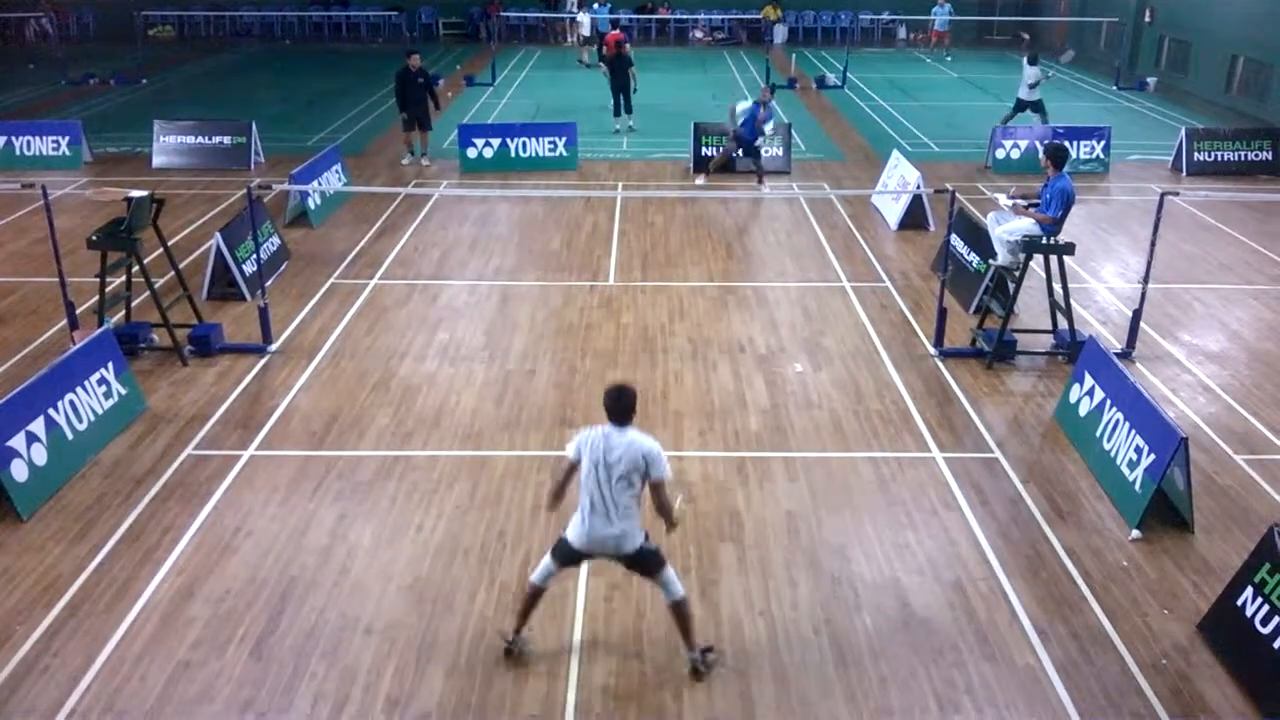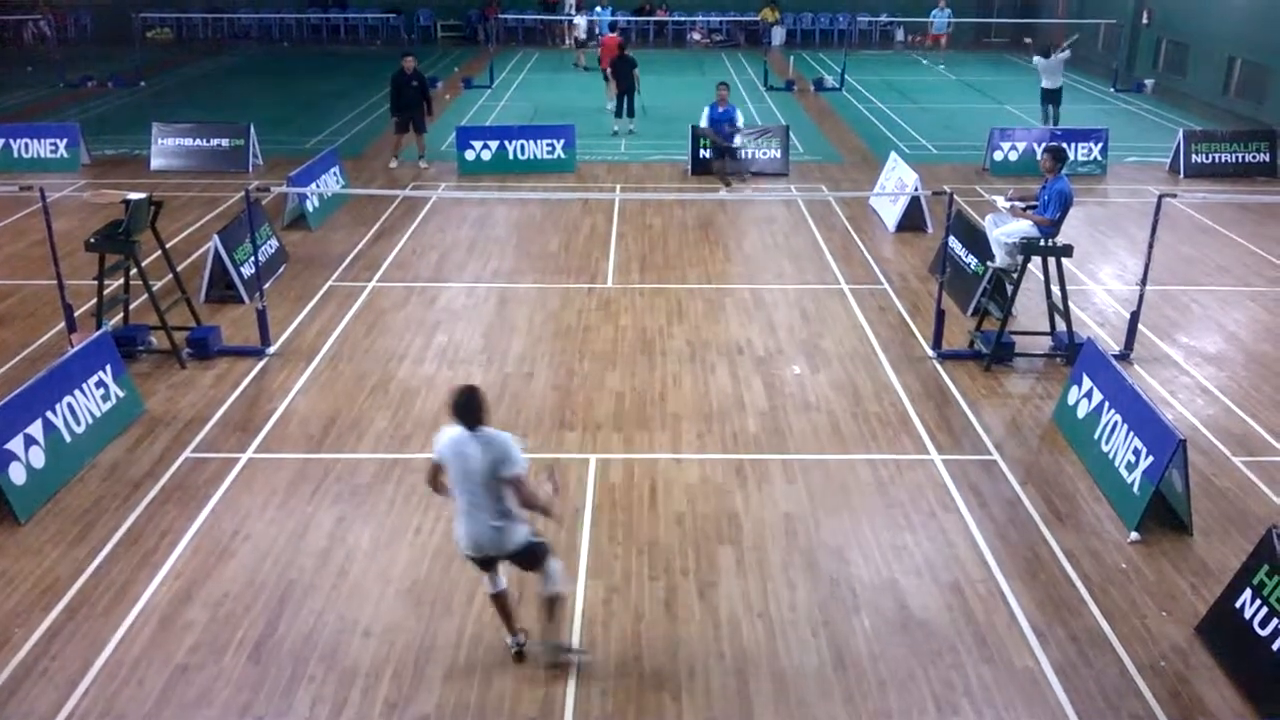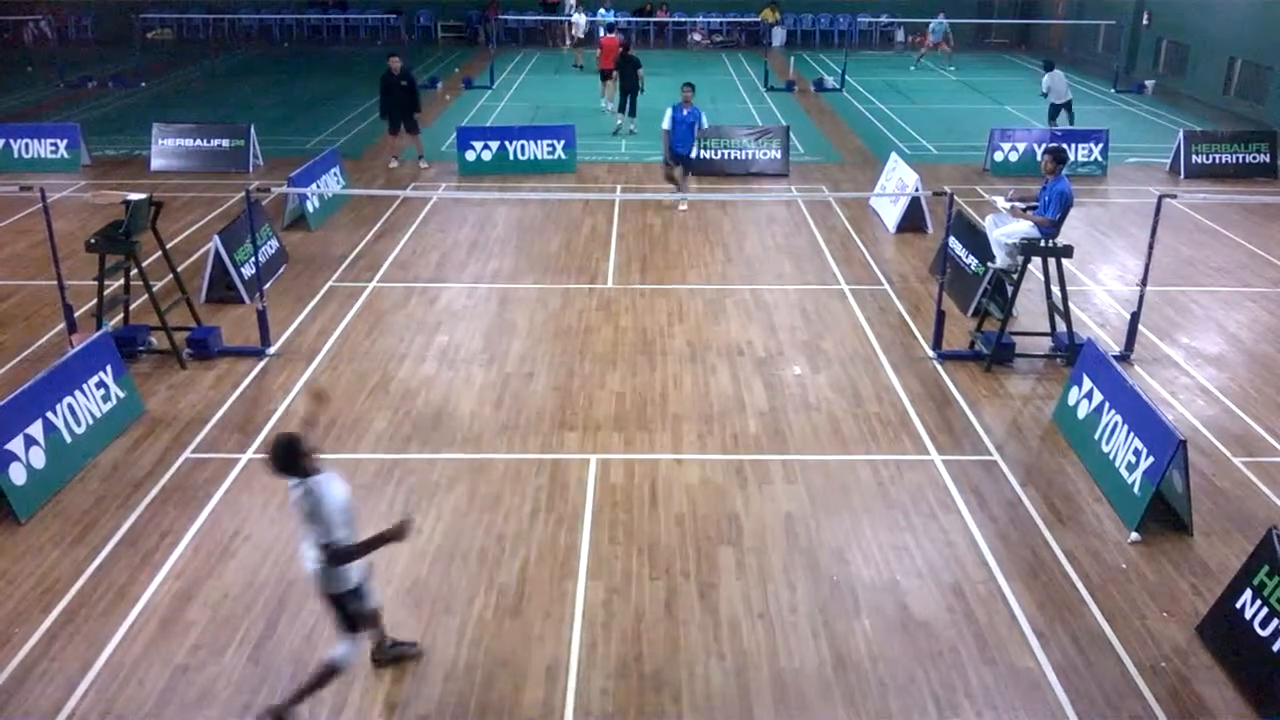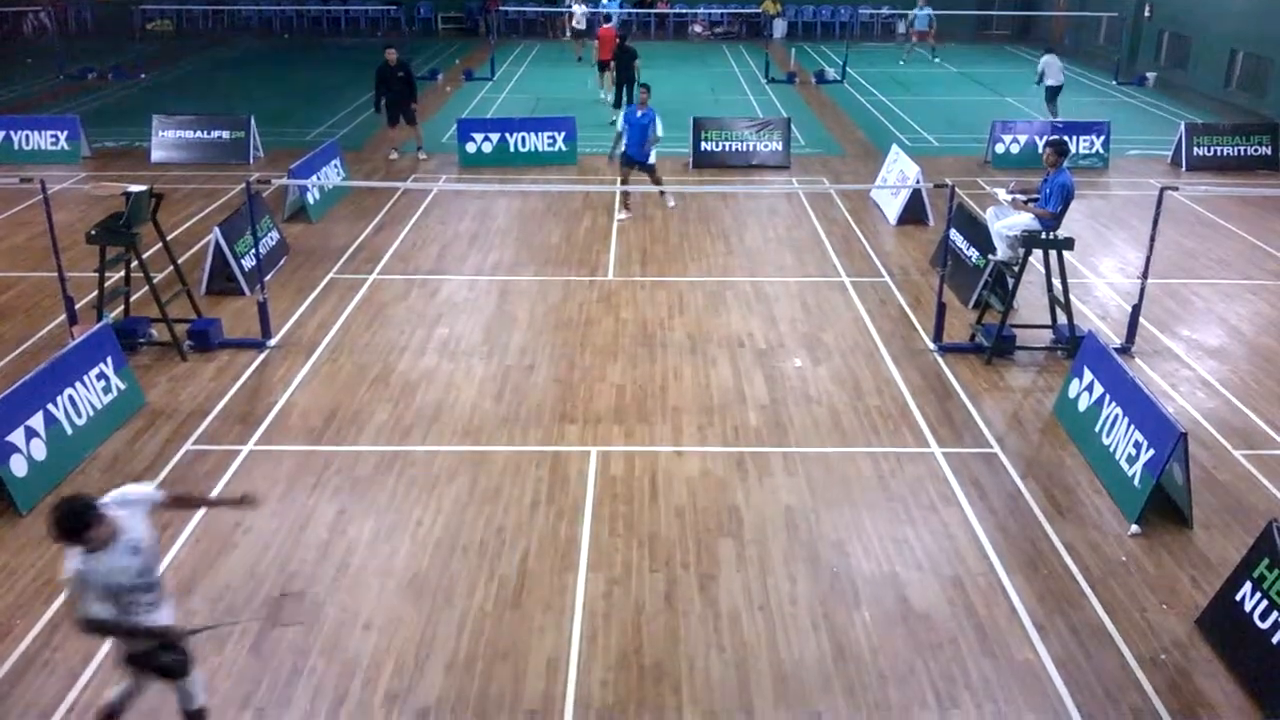
dt=0.4s
person 1, frame 1
left shoulder: (586, 438)
right shoulder: (649, 448)
left elbow: (560, 484)
right elbow: (661, 504)
left wrist: (553, 503)
right wrist: (671, 520)
left hip: (583, 535)
right hip: (626, 538)
left knee: (544, 572)
right knee: (670, 584)
left ankle: (515, 638)
right ankle: (695, 655)
person 1, frame 2
left shoulder: (446, 438)
right shoulder: (502, 443)
left elbow: (433, 481)
right elbow: (524, 497)
right wrist: (546, 507)
left hip: (471, 540)
right hip: (509, 534)
left knee: (493, 576)
right knee: (552, 572)
left ankle: (515, 638)
right ankle: (554, 644)
person 1, frame 3
left shoulder: (293, 468)
right shoulder: (323, 500)
right elbow: (335, 557)
left wrist: (310, 416)
right wrist: (386, 537)
left hip: (333, 566)
right hip: (338, 574)
left knee: (365, 596)
right knee: (351, 644)
left ankle: (383, 648)
person 1, frame 4
left shoulder: (127, 499)
right shoulder: (82, 571)
left elbow: (173, 500)
right elbow: (89, 623)
left wrist: (228, 501)
right wrist: (152, 632)
left hip: (155, 611)
right hip: (145, 634)
left knee: (137, 681)
right knee: (190, 686)
